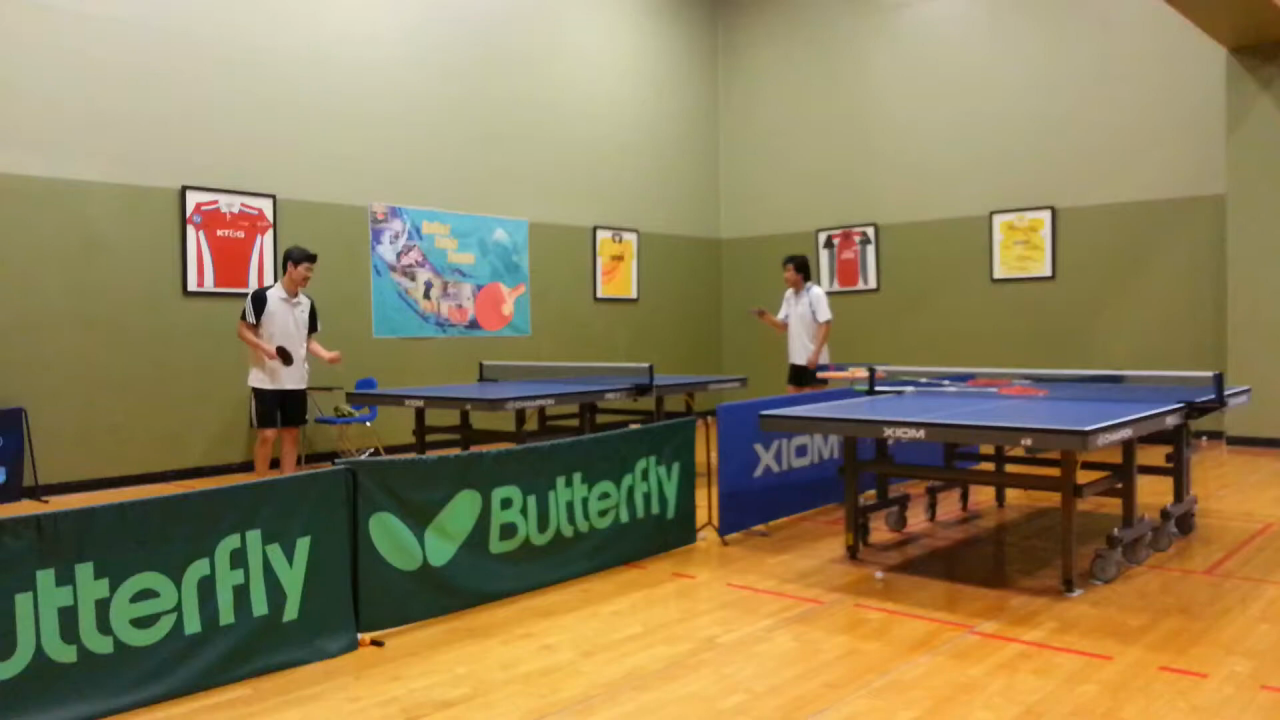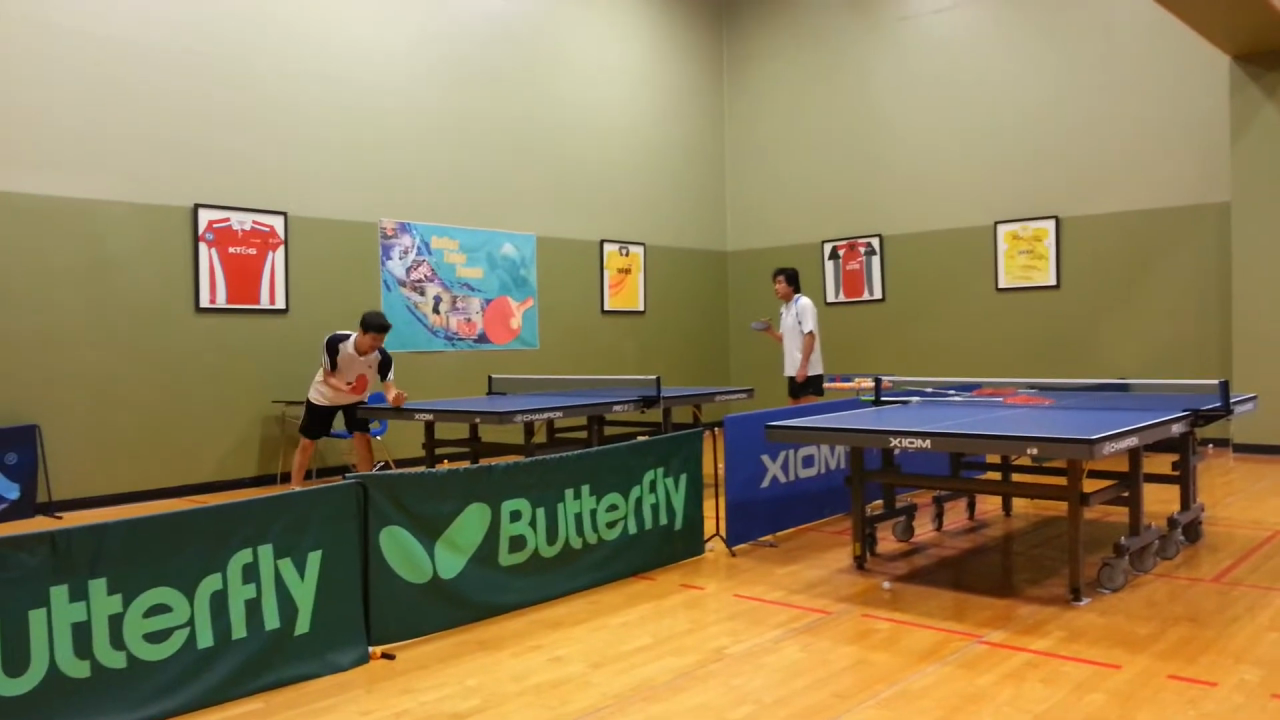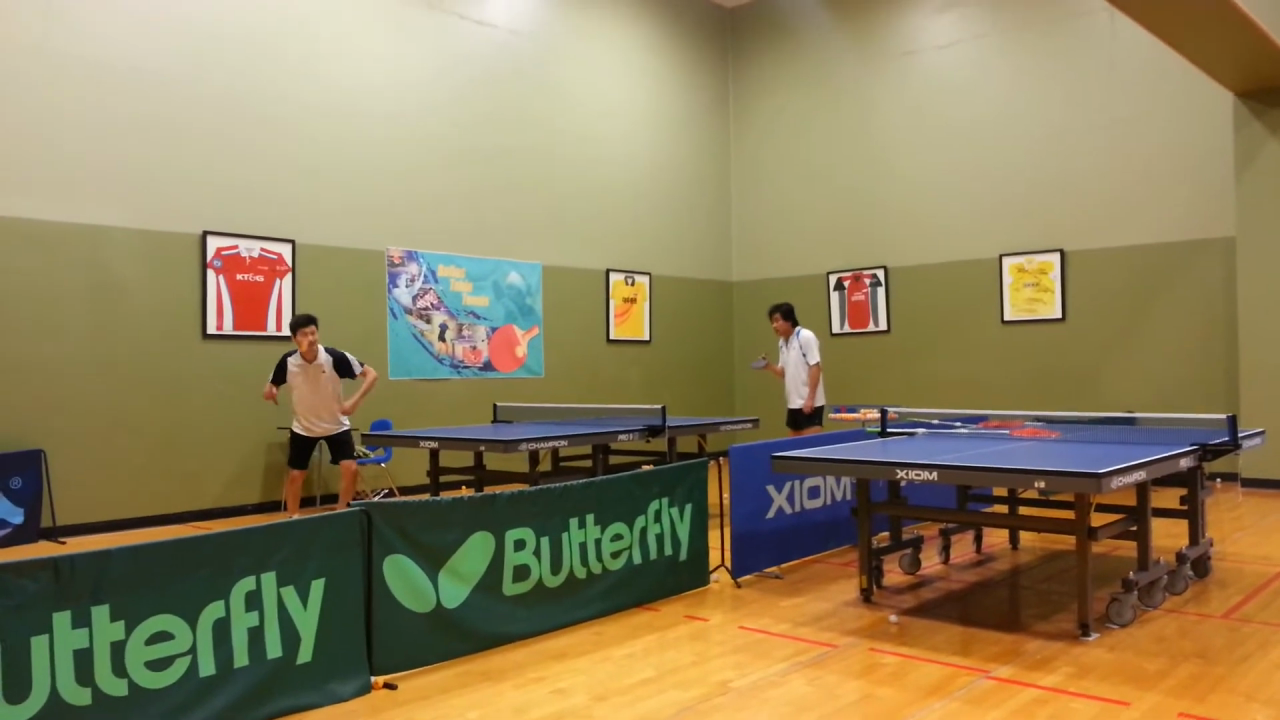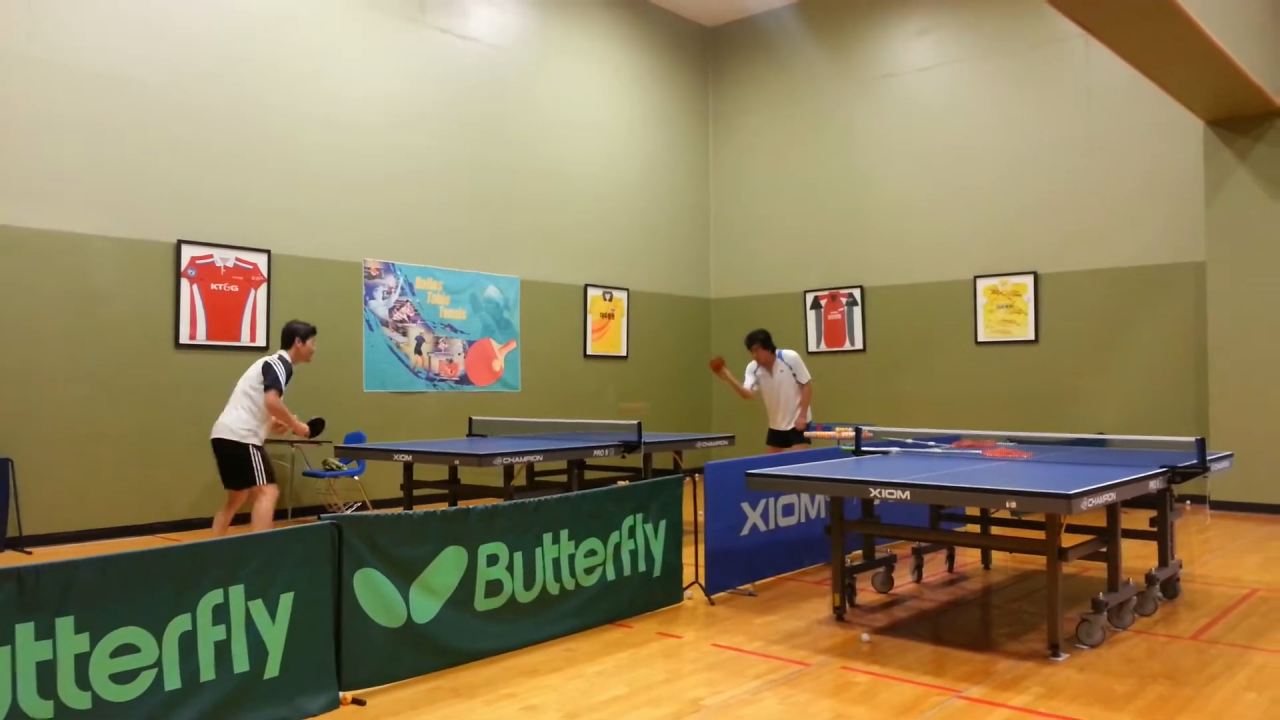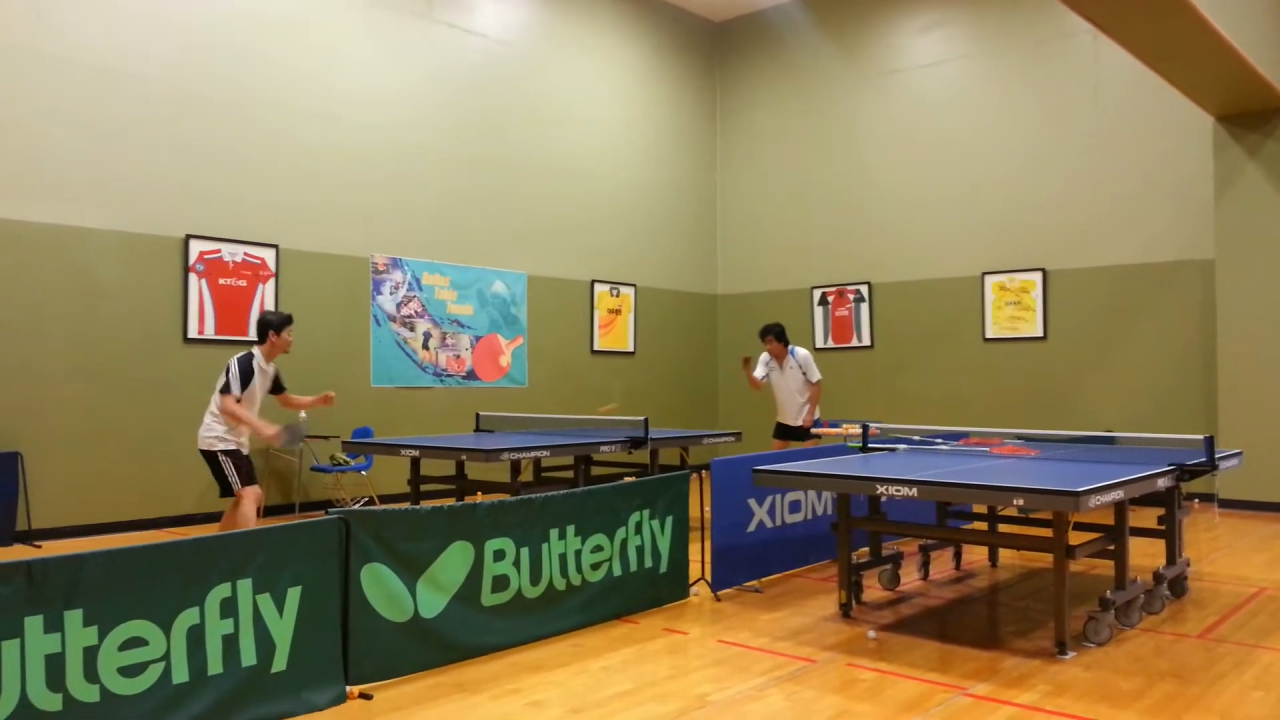
dt=1s
person 1, frame 1
left shoulder: (308, 304)
right shoulder: (262, 297)
right elbow: (244, 331)
left wrist: (326, 354)
right wrist: (264, 348)
left hip: (296, 380)
right hip: (266, 380)
left knee: (292, 434)
right knee: (267, 435)
person 1, frame 2
left shoulder: (383, 357)
right shoulder: (335, 342)
left elbow: (389, 387)
right elbow: (328, 378)
left wrist: (395, 399)
right wrist: (347, 389)
left hip: (356, 400)
right hip: (323, 396)
left knee: (363, 440)
right knee: (307, 443)
right ankle: (295, 489)
person 1, frame 3
left shoulder: (336, 358)
right shoulder: (287, 361)
left elbow: (371, 374)
right elbow: (273, 384)
left wrist: (354, 401)
right wrist: (270, 391)
left hip: (337, 425)
right hip: (303, 427)
left knee: (350, 469)
right knee: (296, 475)
right ankle: (292, 519)
person 1, frame 4
left shoulder: (268, 363)
right shoulder: (280, 364)
right elbow: (272, 401)
left wrist: (271, 423)
right wrist: (297, 425)
left hip: (223, 433)
right hip: (239, 437)
left knee: (237, 495)
right knee: (268, 492)
person 1, frame 5
left shoulder: (270, 369)
right shoulder: (242, 364)
left elbow: (286, 401)
right elbow: (226, 405)
left wrist: (319, 399)
right wrist: (261, 427)
left hip: (237, 444)
right hip: (219, 441)
left knee: (246, 499)
right knee: (250, 495)
